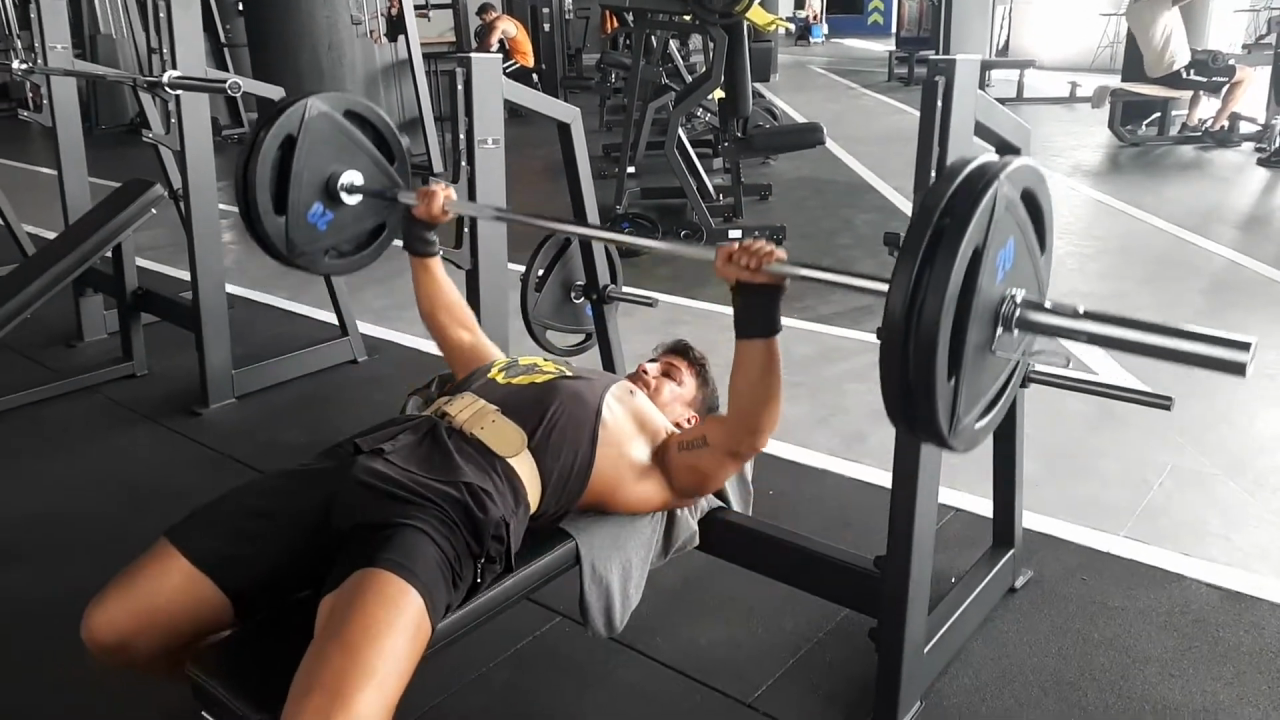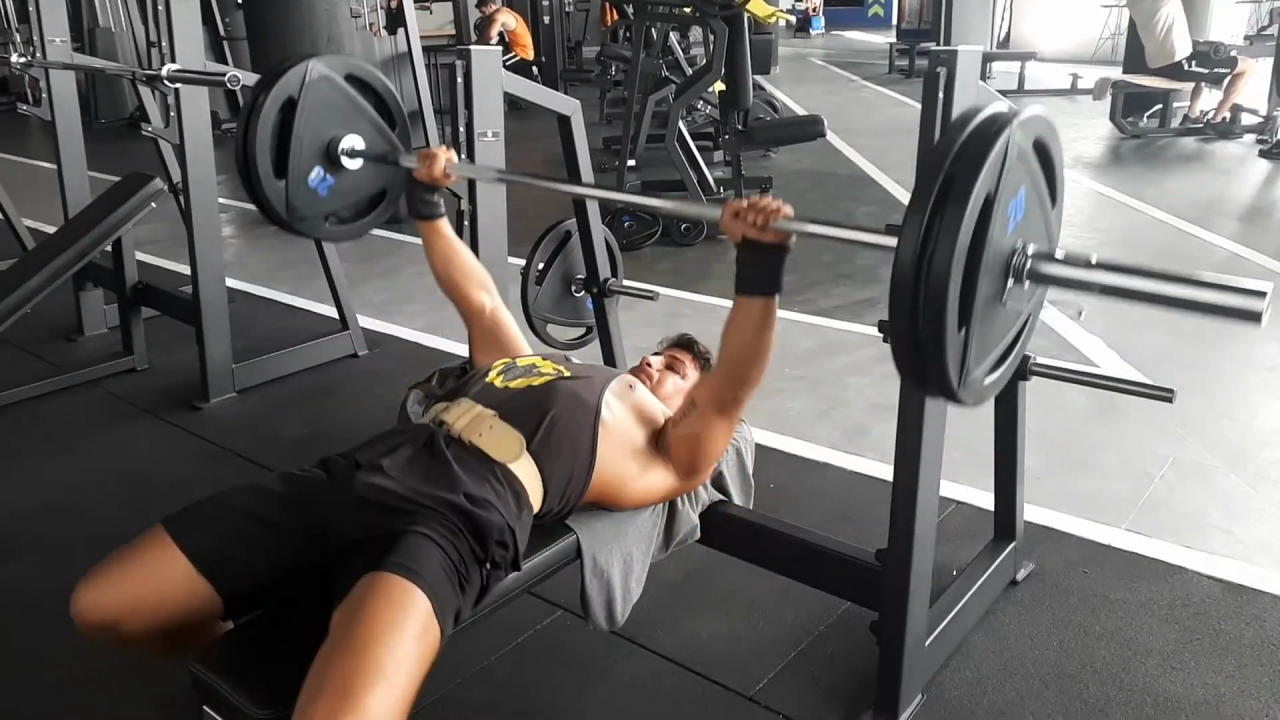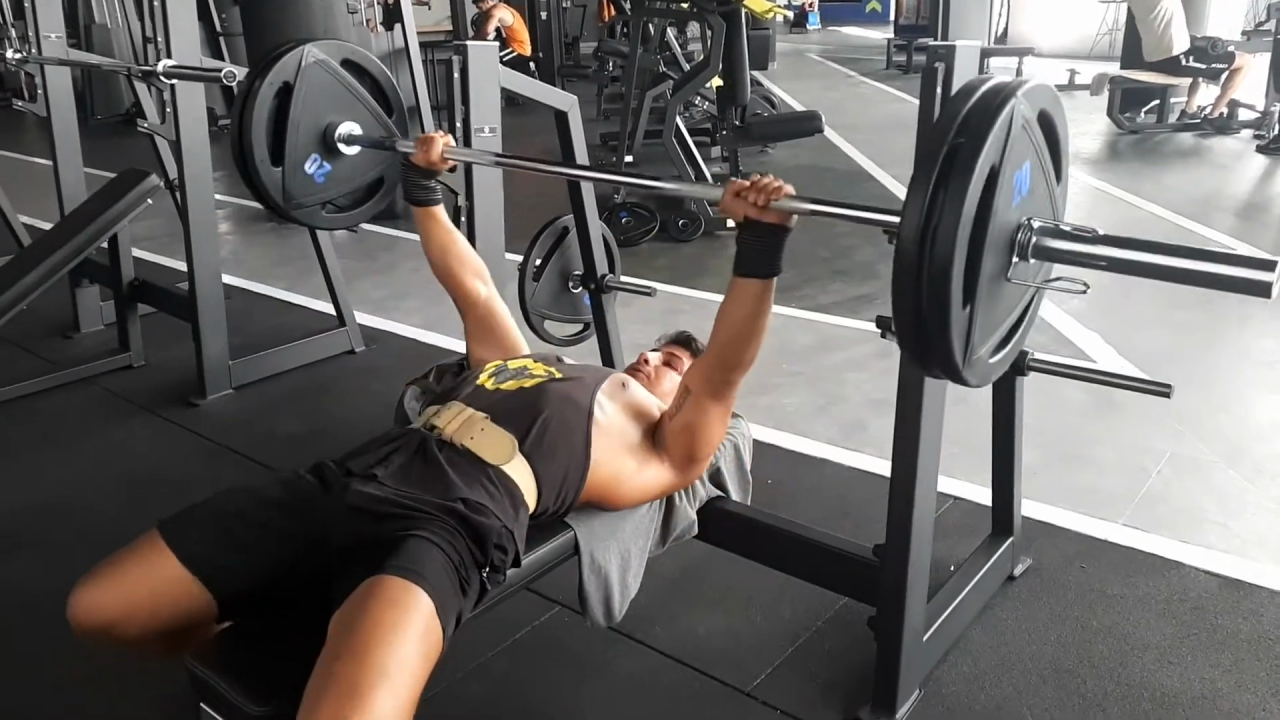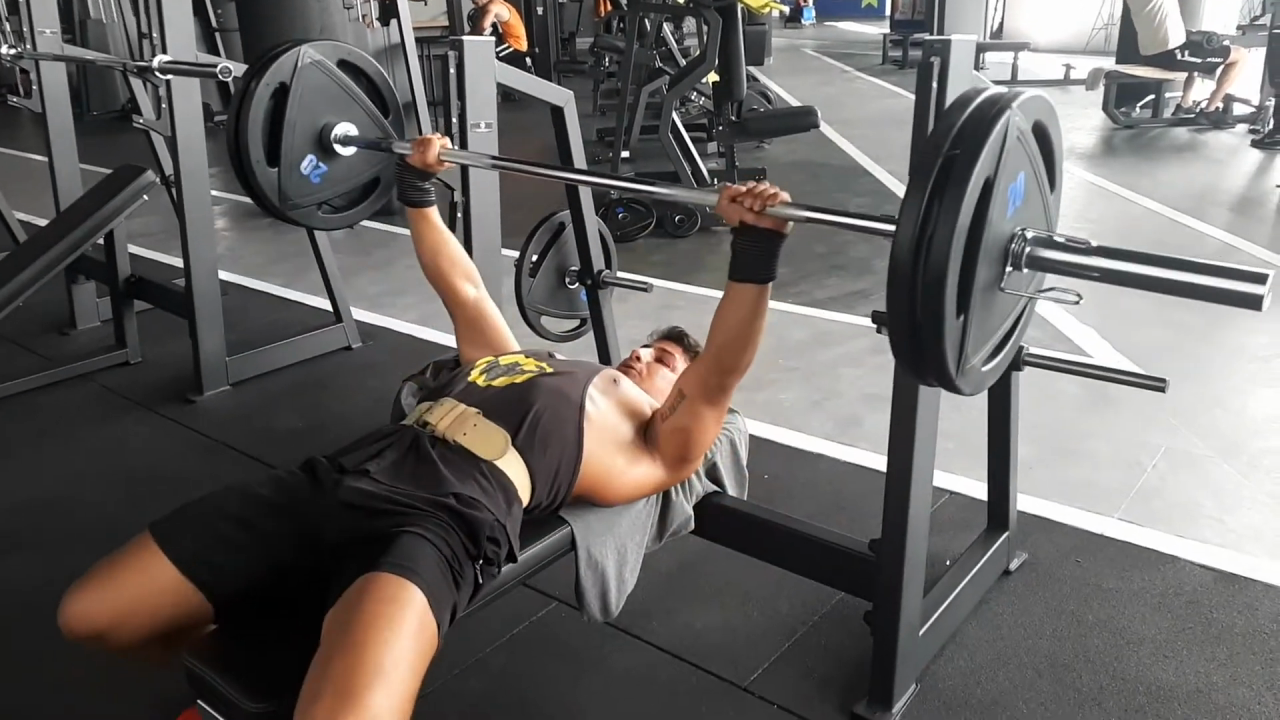
dt=0.2s
person 1, frame 1
left shoulder: (664, 462)
right shoulder: (534, 378)
left elbow: (746, 436)
right elbow: (456, 333)
left wrist: (757, 309)
right wrist: (422, 236)
left hip: (448, 508)
right hip: (358, 464)
right knee: (111, 631)
person 1, frame 2
left shoulder: (665, 455)
right shoulder: (535, 368)
left elbow: (732, 390)
right elbow: (479, 301)
left wrist: (760, 266)
right wrist: (426, 200)
left hip: (455, 516)
right hip: (357, 474)
right knee: (101, 607)
person 1, frame 3
left shoulder: (662, 449)
right shoulder: (531, 366)
left elbow: (724, 374)
right elbow: (471, 288)
left wrist: (759, 245)
right wrist: (422, 186)
left hip: (448, 520)
right hip: (350, 479)
right knee: (97, 611)
person 1, frame 4
left shoulder: (653, 446)
right shoulder: (523, 362)
left elbow: (720, 381)
right elbow: (462, 291)
left wrist: (754, 250)
right wrist: (417, 186)
left hip: (444, 516)
right hip: (341, 475)
right knee: (89, 617)
